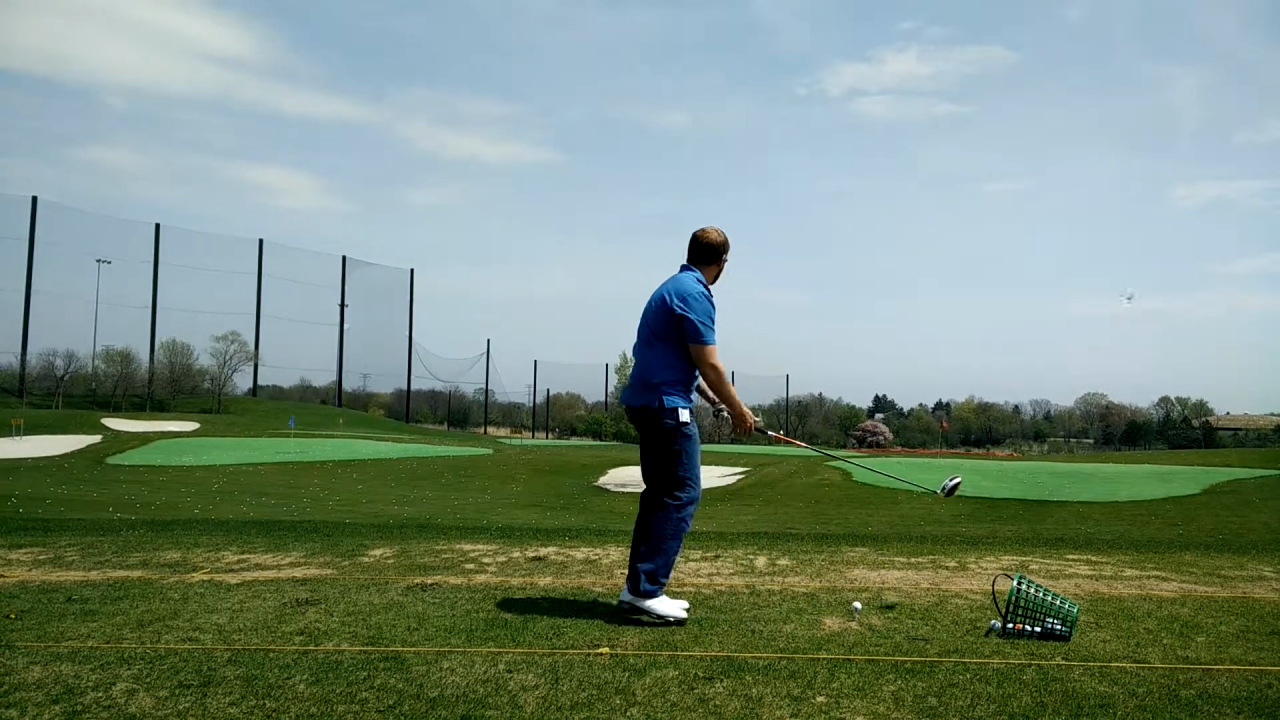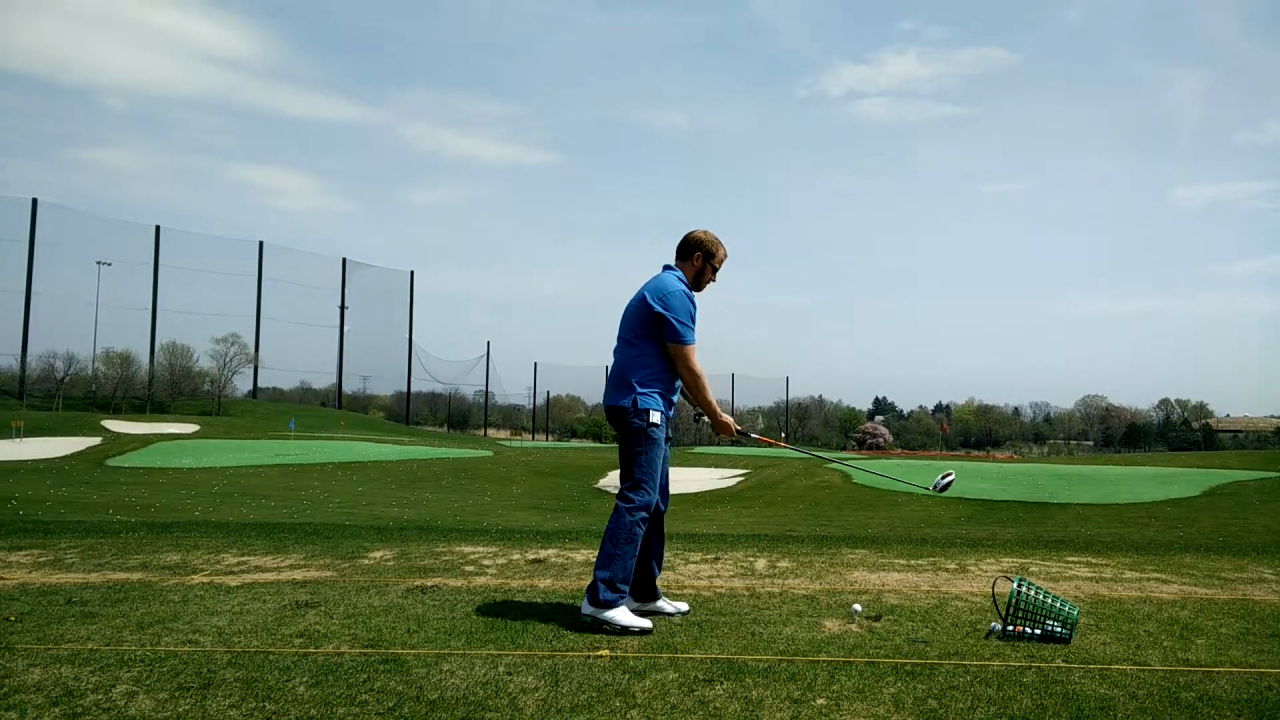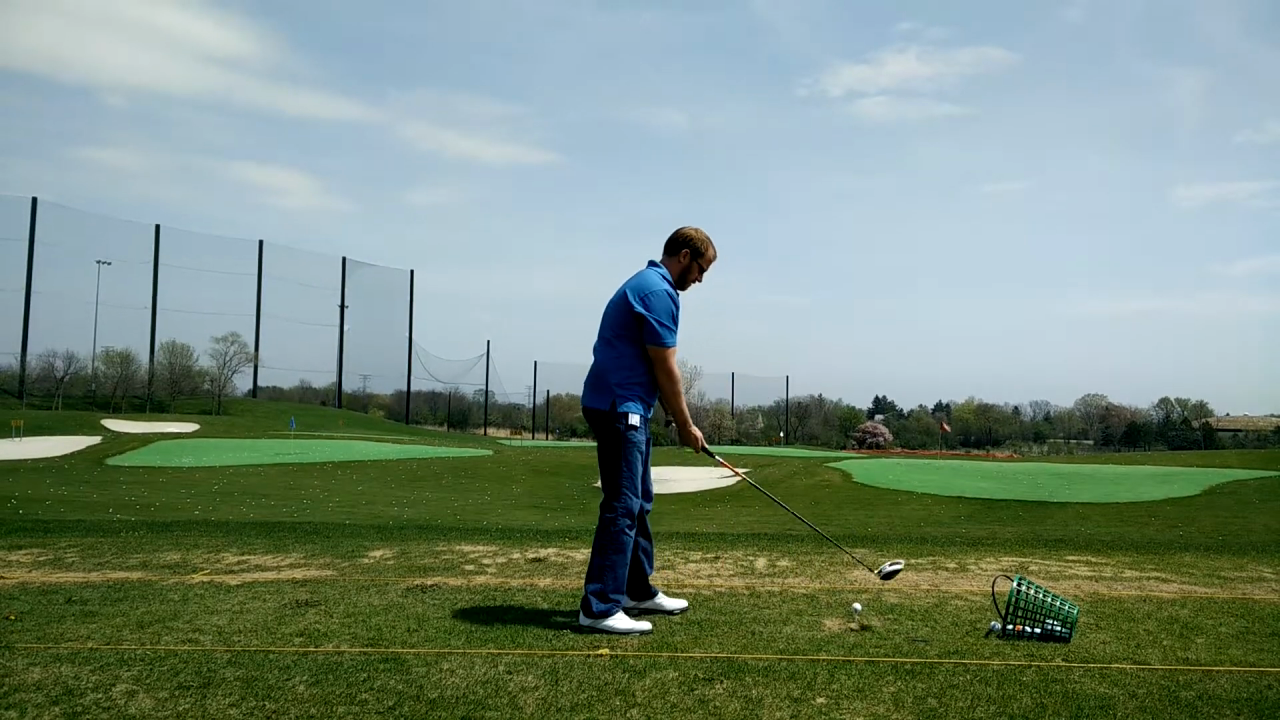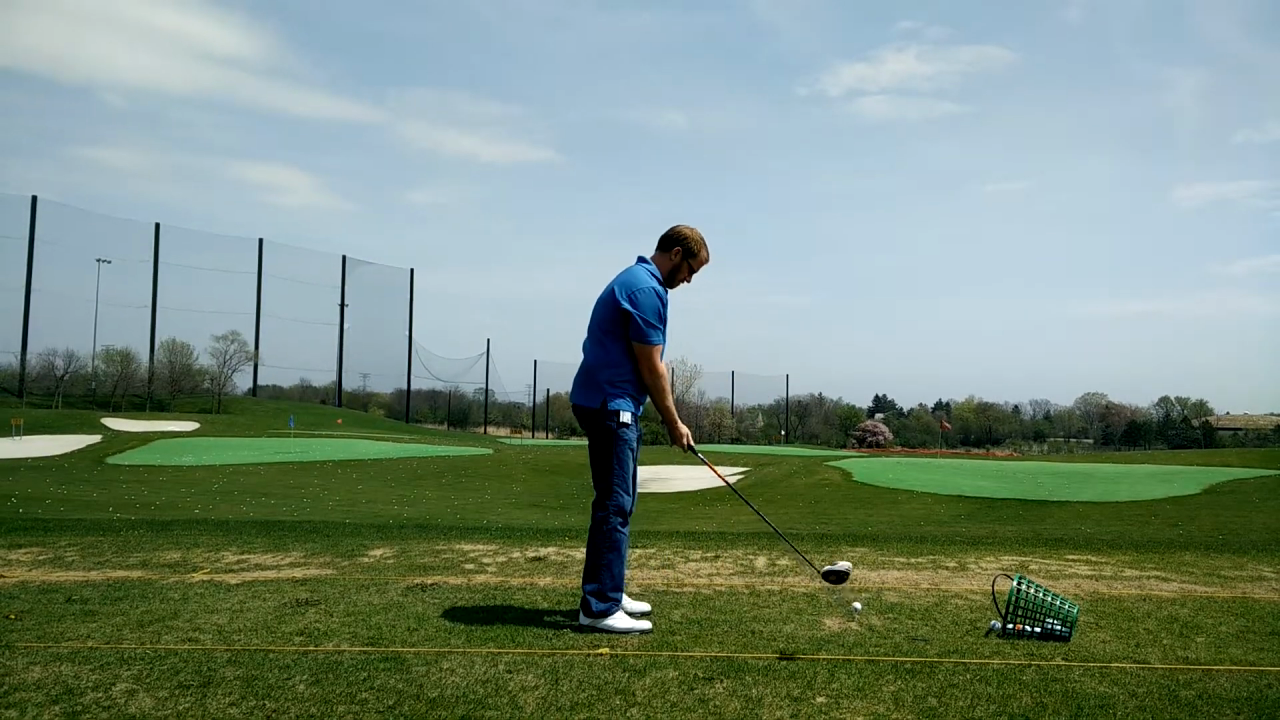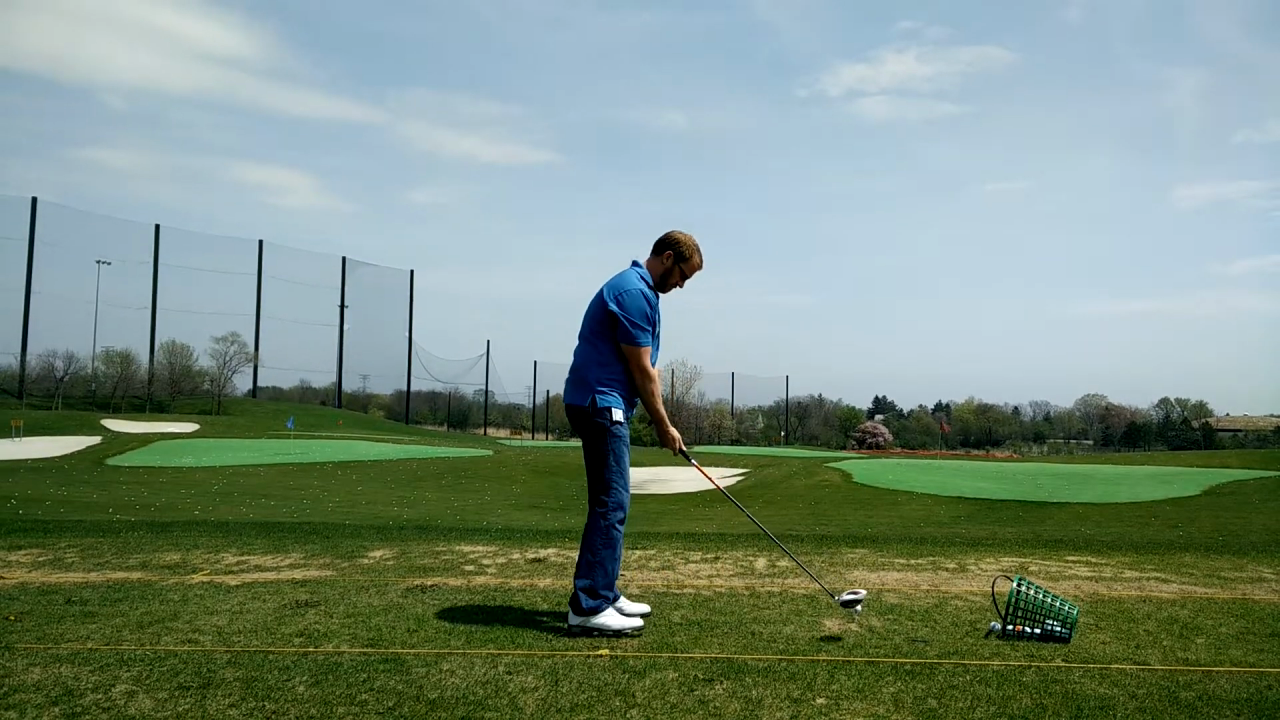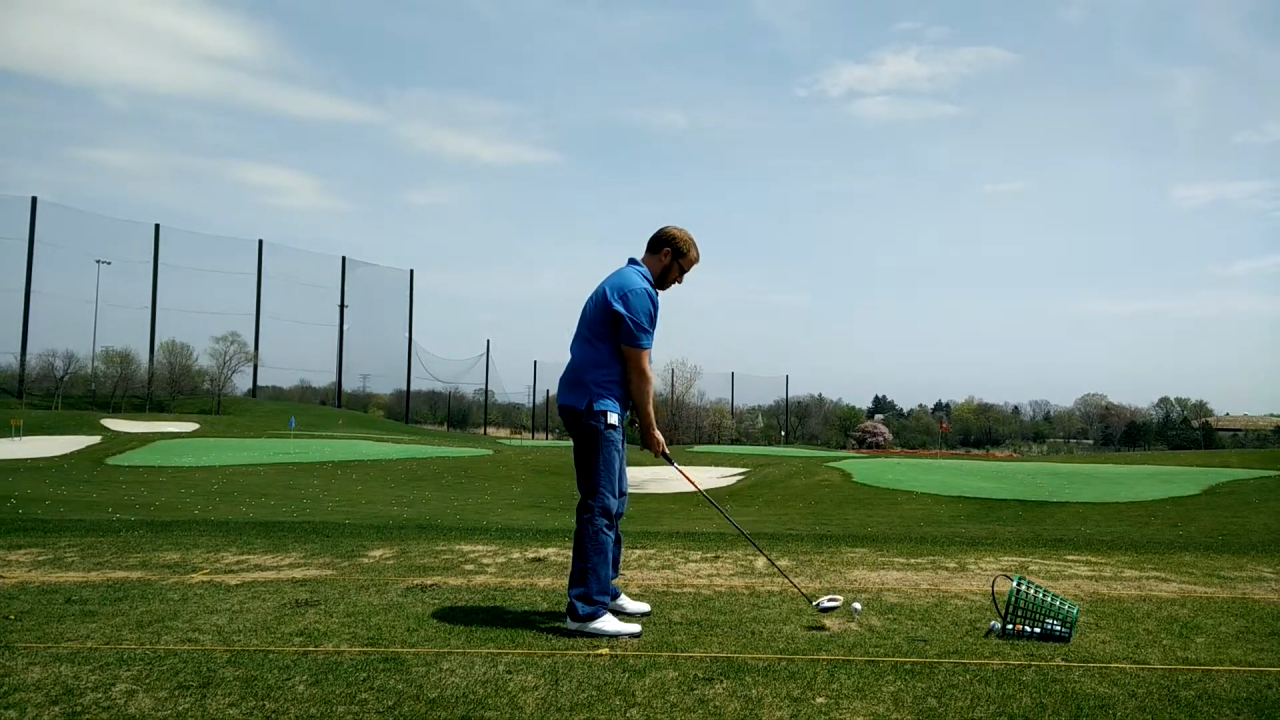
dt=0.3s
person 1, frame 1
left shoulder: (674, 288)
right shoulder: (694, 294)
right elbow: (708, 365)
left wrist: (717, 402)
right wrist: (737, 409)
left hip: (647, 402)
right hip: (665, 405)
left knee: (660, 495)
right knee: (682, 493)
left ankle: (646, 586)
right ankle: (643, 586)
person 1, frame 2
left shoulder: (662, 287)
right shoulder: (675, 292)
right elbow: (688, 367)
left wrist: (703, 409)
right wrist: (715, 414)
left hip: (639, 405)
right hip: (641, 406)
left knee: (653, 501)
right knee: (638, 499)
left ankle: (643, 592)
right ankle: (604, 597)
person 1, frame 3
left shoulder: (647, 283)
right shoulder: (658, 291)
right elbow: (665, 371)
left wrist: (679, 422)
right wrist: (687, 426)
left hip: (621, 406)
right hip: (619, 408)
left knee: (637, 502)
right knee: (622, 505)
left ankle: (638, 590)
right ankle: (599, 607)
person 1, frame 4
left shoulder: (636, 280)
right shoulder: (646, 288)
left elbow: (649, 365)
right elbow: (651, 368)
left wrist: (672, 419)
right wrist: (673, 422)
left hip: (610, 403)
right hip: (609, 405)
left knee: (620, 501)
right knee: (614, 504)
left ankle: (606, 591)
right ankle: (598, 607)
person 1, frame 5
left shoulder: (634, 287)
right shoulder: (635, 291)
left elbow: (645, 366)
right elbow: (640, 369)
left wrist: (661, 421)
right wrist: (664, 425)
left hip: (604, 404)
right hip: (600, 404)
left knee: (614, 501)
right knee: (610, 502)
left ankle: (604, 592)
right ankle: (588, 605)
person 1, frame 6
left shoulder: (626, 281)
right shoulder: (638, 290)
right elbow: (638, 371)
left wrist: (644, 423)
right wrist: (650, 428)
left hip: (594, 403)
right hip: (594, 406)
left knee: (612, 501)
right knee: (600, 505)
left ankle: (604, 591)
right ankle: (585, 611)
